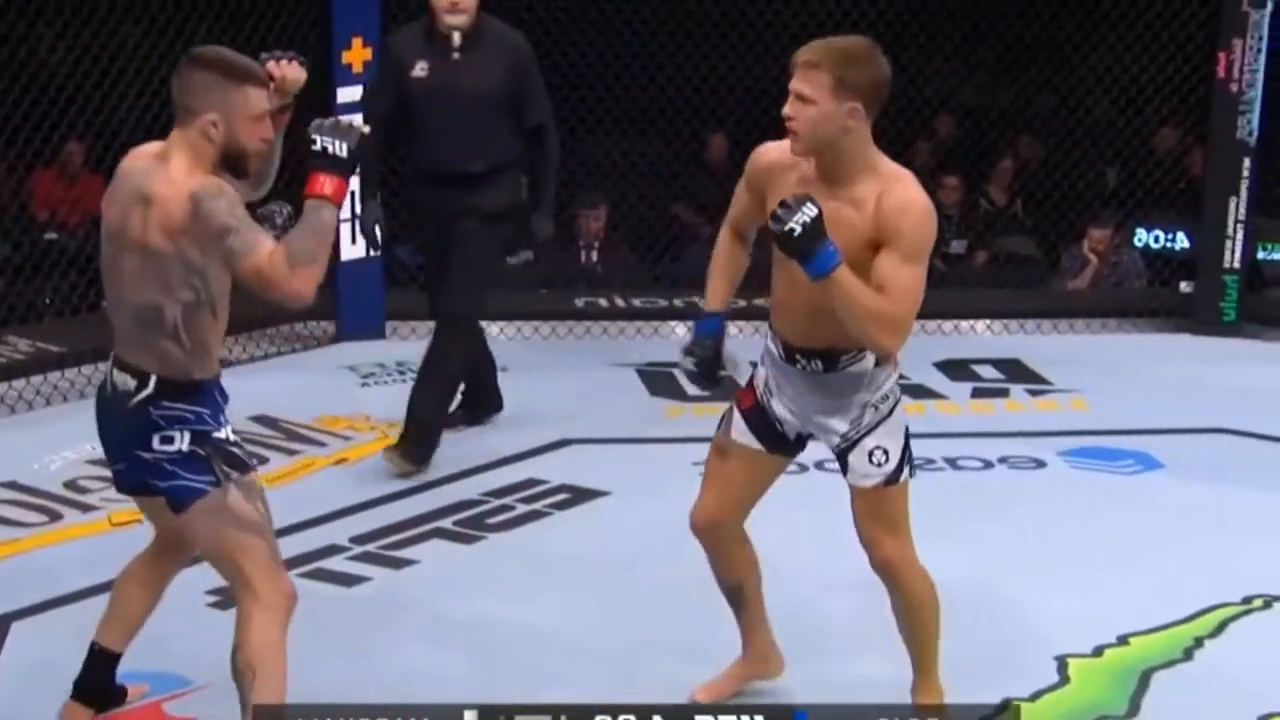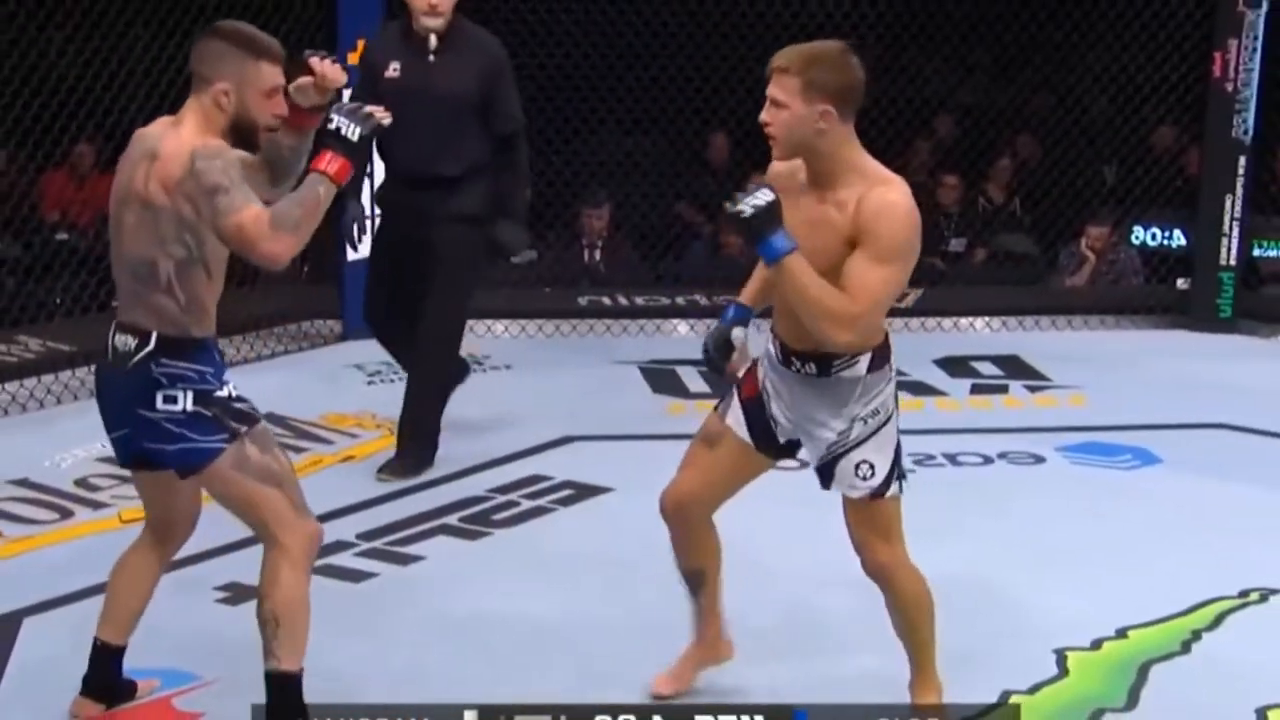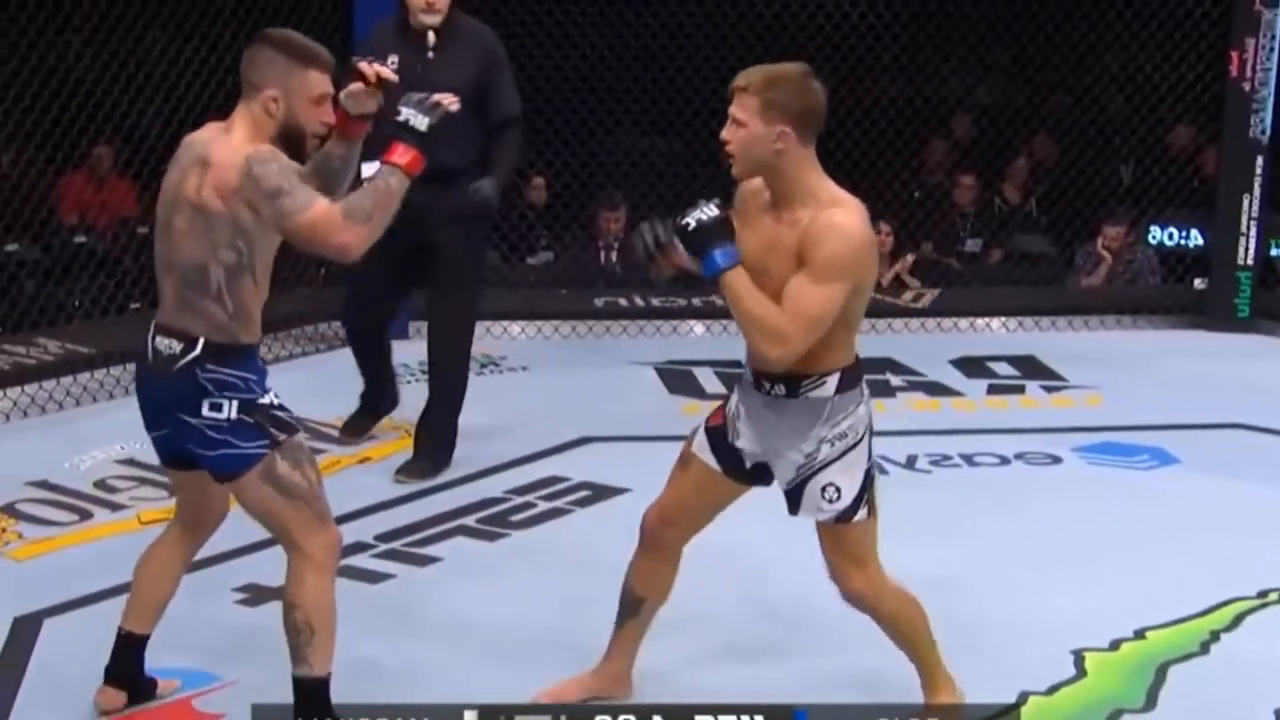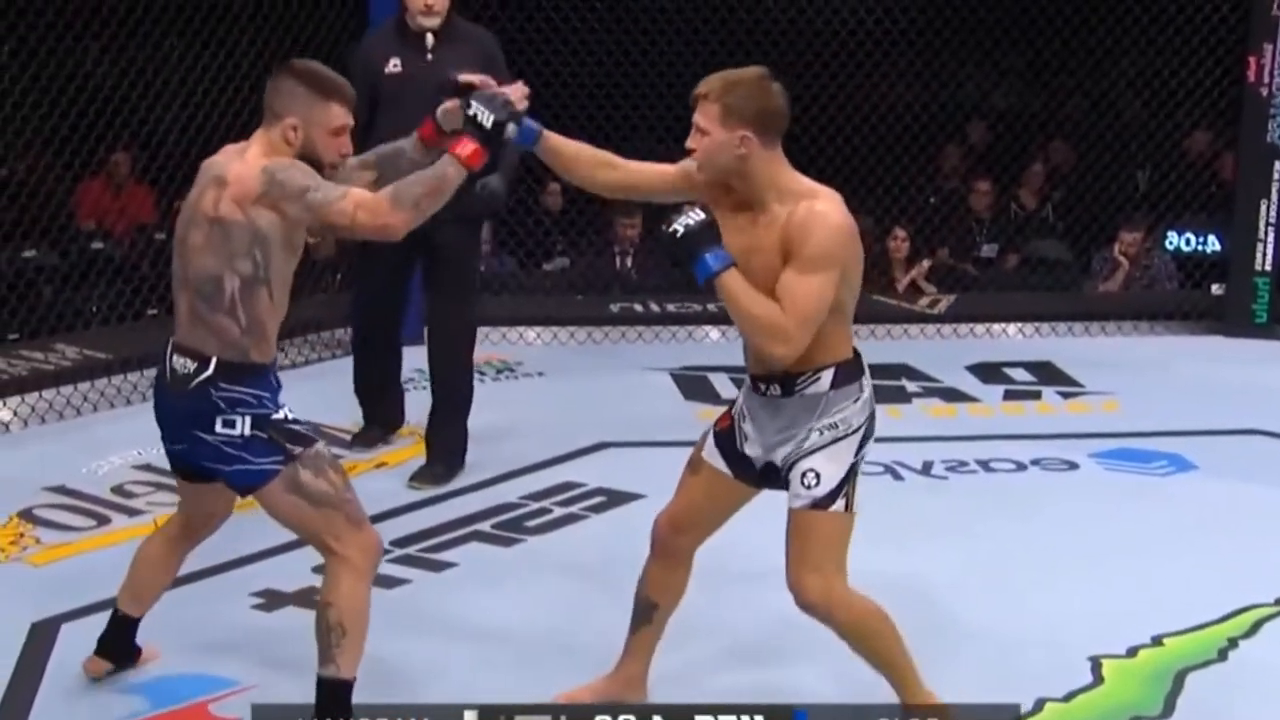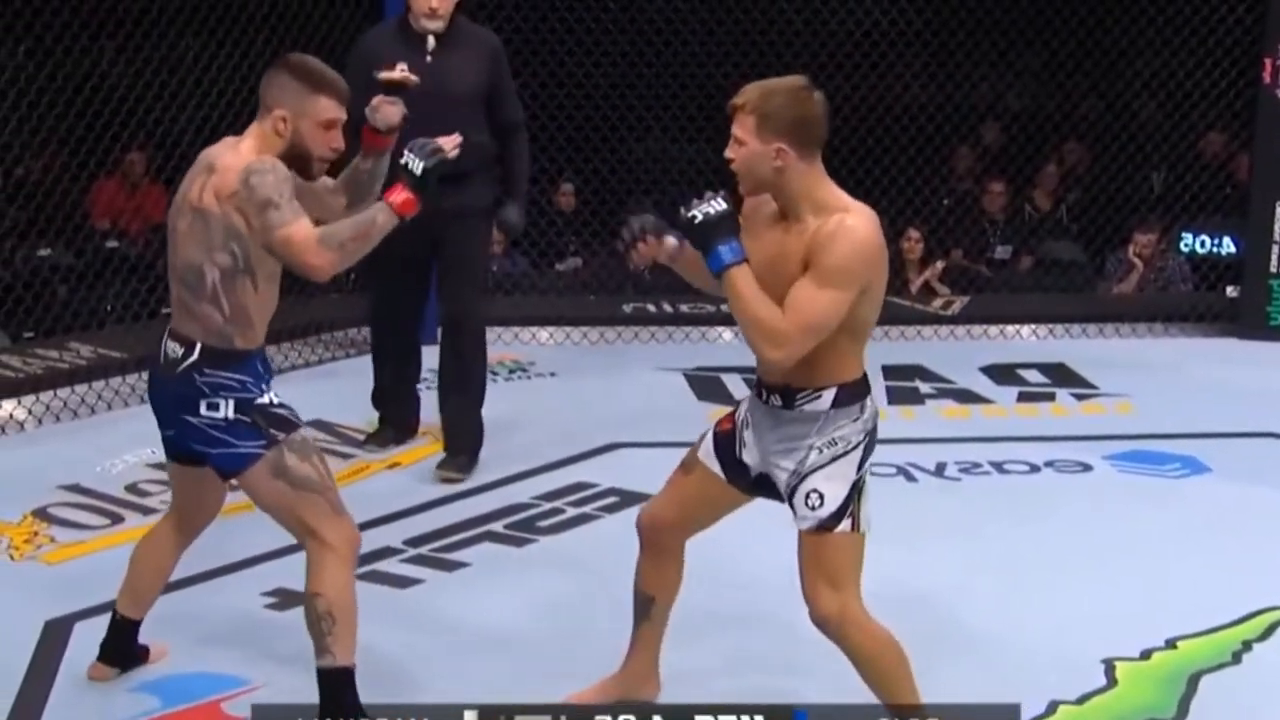
dt=0.2s
person 1, frame 1
left shoulder: (142, 165)
right shoulder: (194, 197)
left elbow: (247, 182)
right elbow: (294, 284)
left wrist: (274, 107)
right wrist: (329, 178)
left hip: (129, 400)
right hip: (177, 417)
left knee: (177, 543)
right knee: (267, 593)
person 1, frame 2
left shoulder: (157, 137)
right shoulder: (198, 157)
left elbow: (267, 179)
right elbow: (273, 245)
left wrist: (306, 112)
right wrist: (336, 158)
left hip: (128, 369)
right hip: (178, 378)
left knee: (168, 529)
right knee: (294, 534)
person 1, frame 3
left shoulder: (205, 144)
right shoulder: (250, 165)
left elbow: (317, 194)
right elbow: (345, 237)
left wrist: (355, 122)
right wrist: (404, 148)
left hip: (168, 369)
right hip: (219, 382)
left knee: (195, 521)
right knee: (315, 546)
person 1, frame 4
left shoulder: (230, 163)
right shoulder: (271, 179)
left elbow: (366, 179)
right elbow: (387, 217)
left wrist: (436, 131)
right wrist: (473, 145)
left hip: (186, 385)
right hip: (234, 398)
left knee: (194, 522)
right knee: (354, 548)
left ankle: (112, 646)
person 1, frame 5
left shoulder: (235, 161)
right shoulder: (253, 174)
left elbow: (344, 205)
right elbow: (318, 257)
left wrist: (379, 140)
right wrist: (406, 194)
left hip: (184, 373)
right hip: (224, 385)
left knee: (188, 516)
right knee: (335, 536)
left ankle: (116, 649)
person 2, frame 1
left shoulder: (904, 204)
right shoulder: (771, 165)
left elbow: (888, 333)
right elbow: (735, 230)
left wrist: (818, 259)
right wrist: (711, 318)
left hip: (857, 386)
right hip: (777, 370)
left knee: (889, 555)
right knee: (712, 520)
left ankle: (928, 686)
right ankle: (758, 650)
person 2, frame 2
left shoulder: (887, 207)
right shoulder: (783, 175)
left elbow: (844, 328)
left wrist: (779, 241)
right wrist: (738, 311)
left hip: (852, 389)
right hip: (782, 373)
left knee: (882, 559)
right knee: (681, 503)
left ankle: (925, 681)
right ankle: (708, 637)
person 2, frame 3
left shoulder: (839, 229)
right shoulder: (755, 193)
left elbow: (779, 344)
left wrist: (721, 258)
right wrist: (689, 252)
left hip: (825, 414)
right hip: (755, 401)
left knee: (858, 581)
right knee: (660, 527)
left ankle: (937, 678)
right ankle: (612, 673)
person 2, frame 4
left shoulder: (820, 220)
right shoulder: (716, 183)
left elbow: (783, 340)
right elbow: (621, 177)
left wrist: (712, 259)
right wrist: (525, 133)
left hip: (826, 408)
right hip: (759, 402)
left knee: (816, 587)
right knee: (672, 533)
left ankle: (919, 699)
right ankle: (627, 679)
person 2, frame 5
left shoulder: (849, 234)
right shoulder: (766, 206)
left elbow: (779, 345)
right elbow: (733, 286)
left wrist: (725, 250)
right wrist: (671, 251)
left hip: (827, 425)
right hip: (762, 411)
left knee: (832, 608)
right knee: (659, 525)
person 3, frame 1
left shoulder: (509, 48)
right shoulder: (405, 48)
left elbow: (539, 131)
right elbow: (379, 125)
left wrist: (543, 205)
right wrist: (371, 196)
left hip: (490, 202)
right hip: (431, 198)
left knee: (457, 314)
right knee: (450, 311)
left ankle: (418, 437)
right ankle: (482, 396)
person 3, frame 2
left shoulder: (484, 51)
right shoulder: (383, 49)
left elbow: (511, 138)
left wrist: (513, 216)
left hip: (462, 208)
right hip: (400, 202)
left knee: (440, 324)
right knee: (382, 312)
left ankle: (416, 443)
right ankle: (444, 373)
person 3, frame 3
left shoulder: (480, 45)
right shoulder: (380, 44)
left elbow: (509, 124)
left wrist: (496, 178)
left hip: (459, 204)
left knee: (450, 326)
right knee: (365, 312)
left ankle: (436, 443)
right ankle: (377, 398)
person 3, frame 4
left shoulder: (479, 46)
right shoulder: (377, 47)
right elbow: (353, 127)
left wrist: (500, 174)
left hip: (456, 204)
left knee: (452, 327)
right knee: (374, 317)
left ankle: (447, 449)
right ankle: (382, 415)
person 3, frame 5
left shoulder: (484, 47)
right shoulder: (377, 47)
left elbow: (512, 128)
left wrist: (515, 197)
left hip: (468, 200)
left knee: (463, 316)
right knee: (394, 314)
left ankle: (464, 443)
right ankle: (397, 416)
